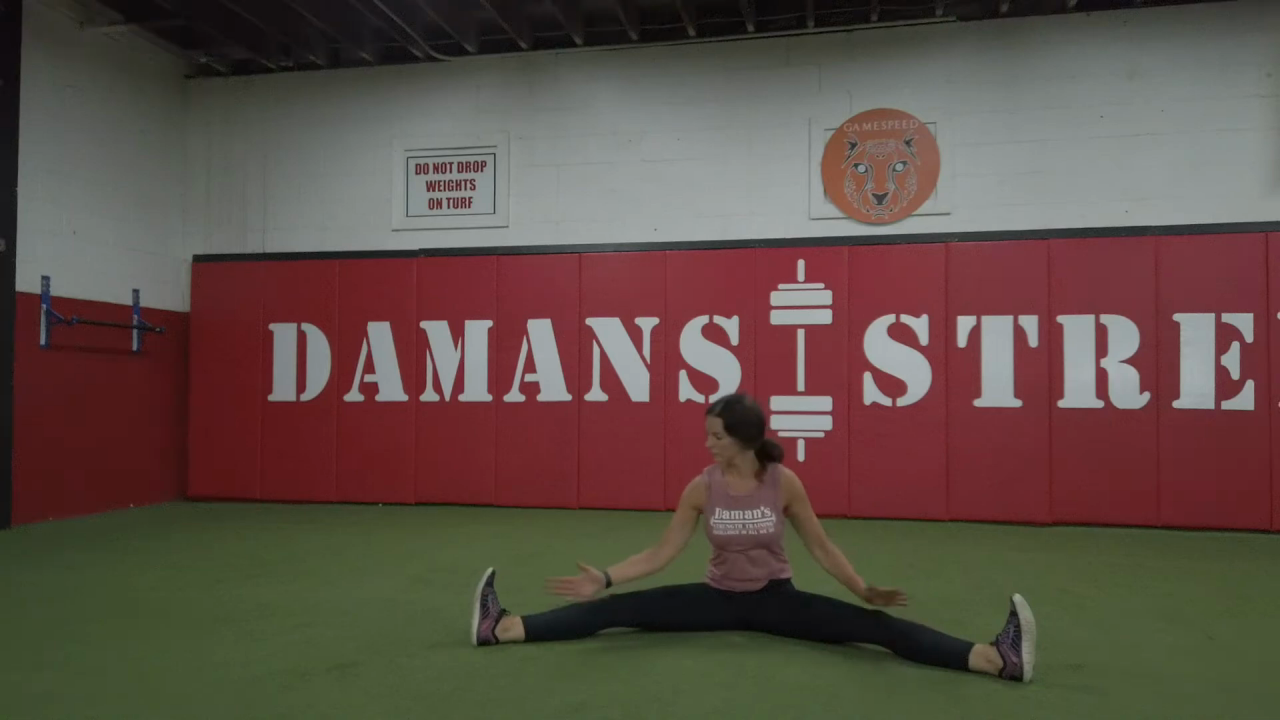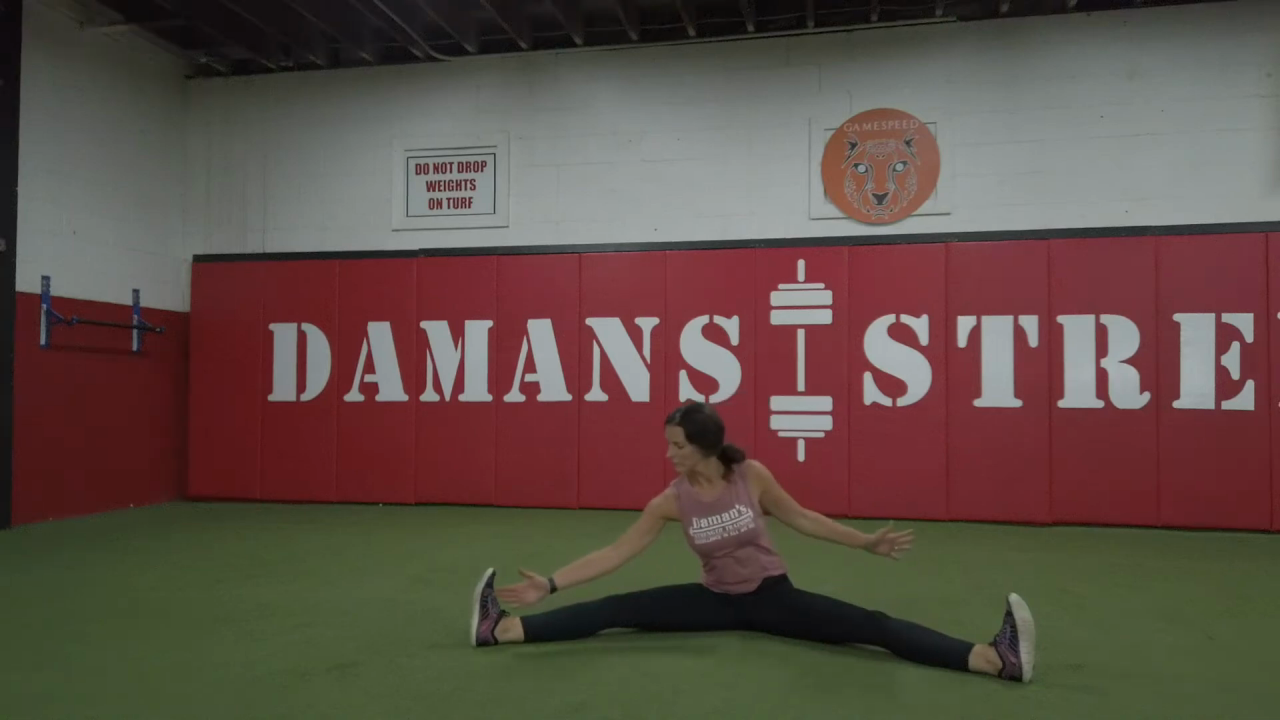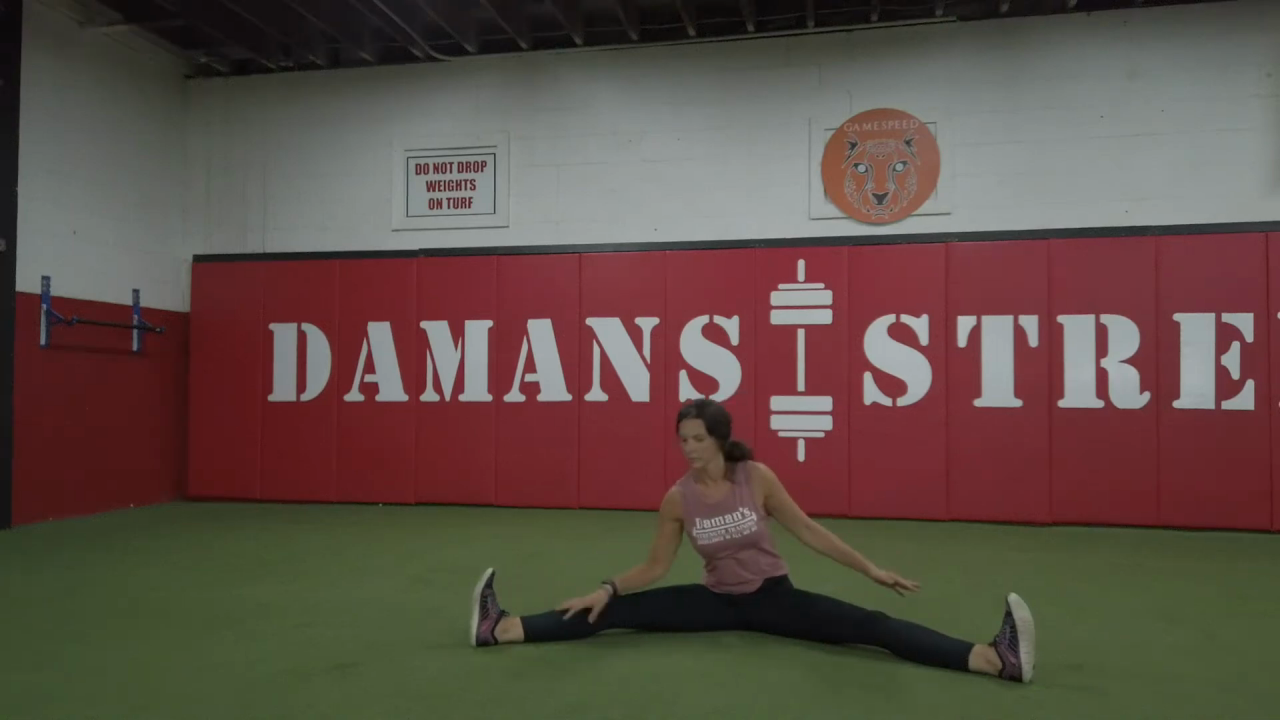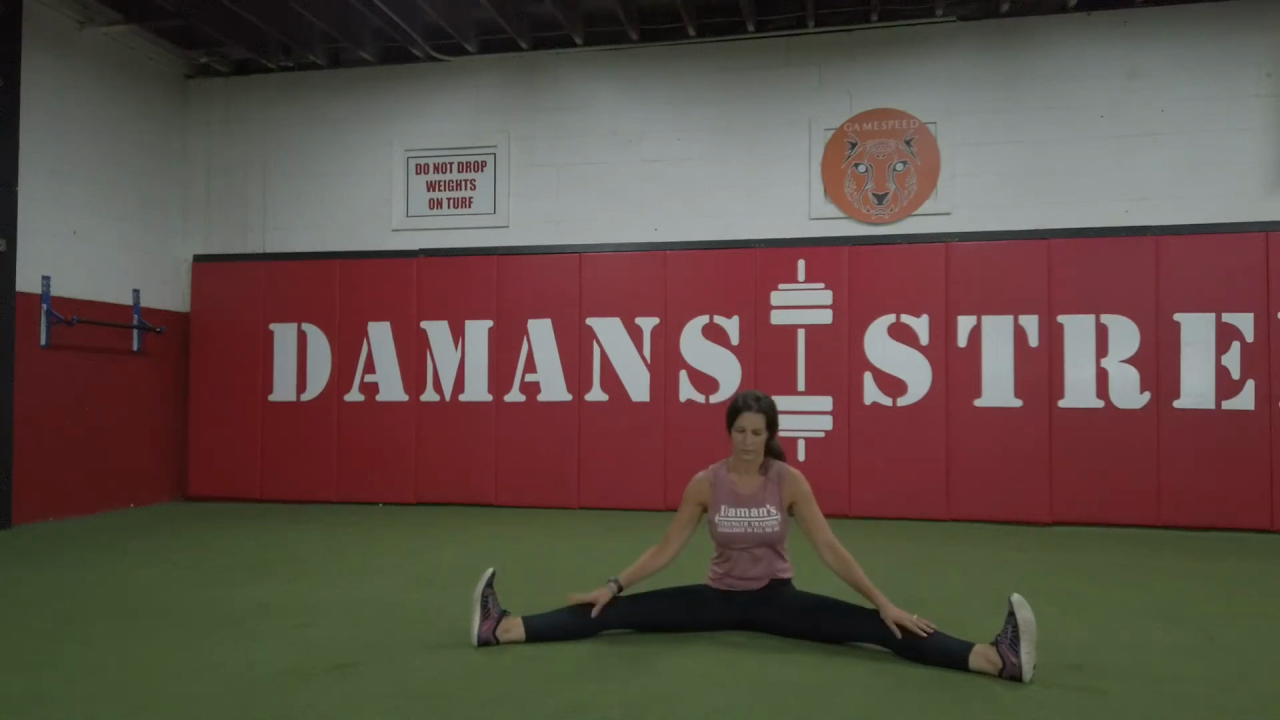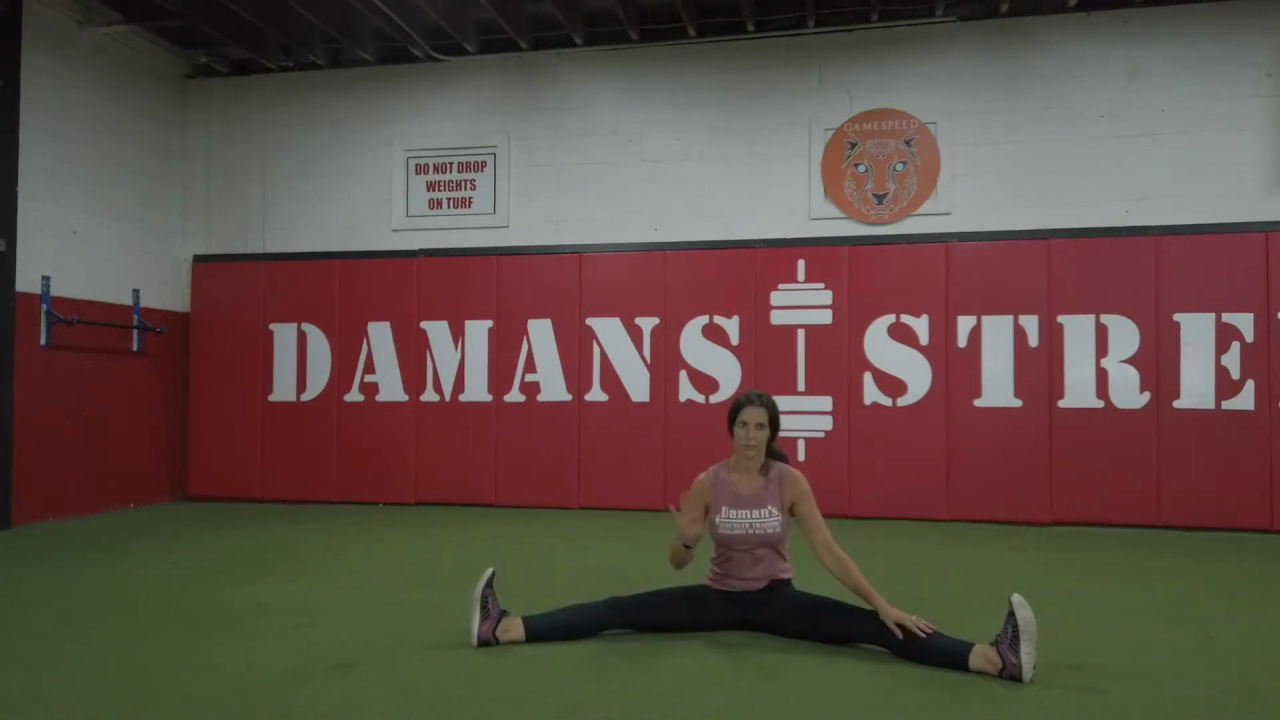
dt=0.7s
person 1, frame 1
left shoulder: (784, 482)
right shoulder: (700, 488)
left elbow: (820, 546)
right elbow: (660, 553)
left wrist: (866, 591)
right wrist: (603, 579)
left hip: (775, 598)
right hip: (720, 598)
left knee: (868, 626)
right knee: (619, 609)
left ankle: (998, 659)
right ankle: (502, 627)
person 1, frame 2
left shoulder: (752, 476)
right shoulder: (671, 501)
left elbow: (799, 517)
right elbow: (615, 553)
left wrist: (865, 543)
right wrist: (548, 584)
left hip: (771, 596)
right hip: (716, 600)
left knee: (868, 626)
right knee: (617, 610)
left ankle: (995, 659)
right ankle: (502, 629)
person 1, frame 3
left shoulder: (757, 478)
right shoulder: (677, 497)
left elbow: (809, 531)
right elbow: (654, 566)
left wrist: (870, 568)
right wrist: (606, 589)
left hip: (772, 596)
right hip: (716, 600)
left knee: (870, 625)
right knee: (613, 614)
left ankle: (997, 658)
right ankle: (501, 628)
person 1, frame 4
left shoulder: (789, 481)
right shoulder: (705, 483)
left elbow: (830, 548)
right elbow: (666, 548)
left wrist: (885, 603)
right wrist: (613, 587)
left hip: (776, 598)
right hip: (719, 597)
left knee: (870, 627)
right knee: (619, 614)
left ankle: (997, 659)
right ankle: (502, 628)
person 1, frame 5
left shoulder: (791, 482)
right shoulder: (706, 484)
left elbow: (829, 551)
right elbow: (680, 561)
left wrist: (884, 605)
right wrist: (686, 539)
left hip: (775, 598)
right hip: (719, 597)
left knee: (868, 627)
right knee: (619, 611)
left ankle: (997, 659)
right ankle: (501, 628)
